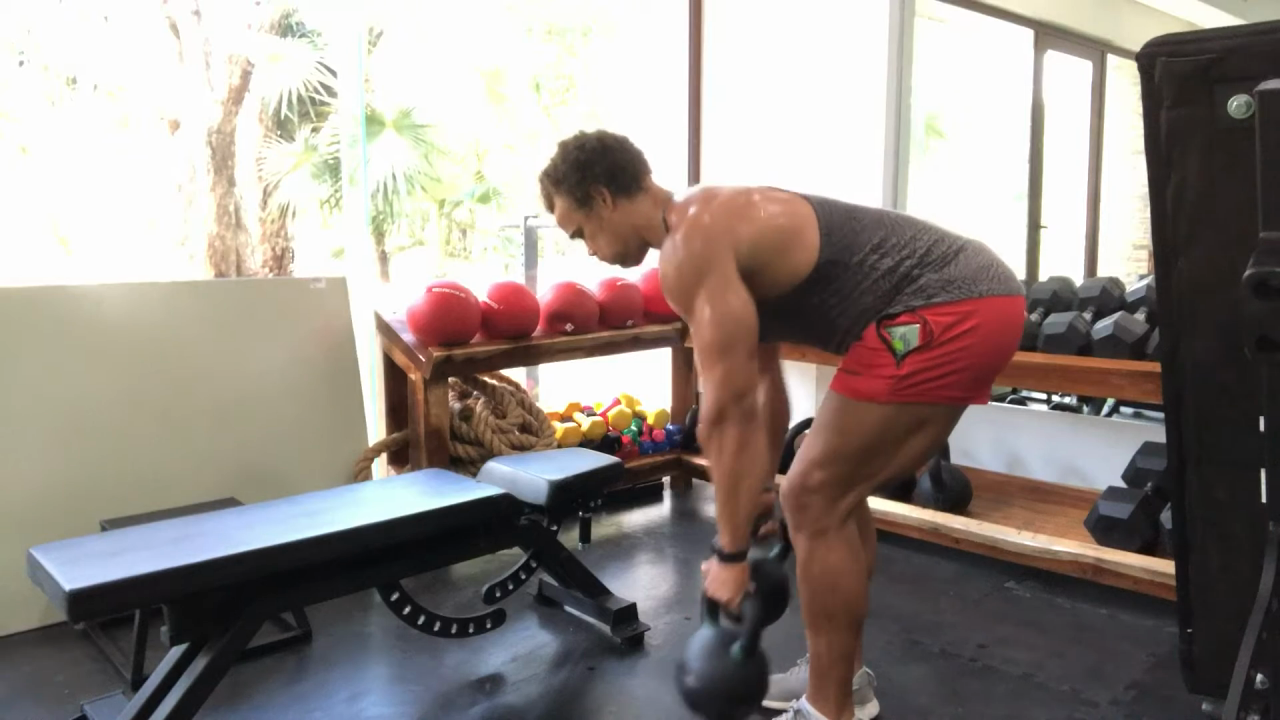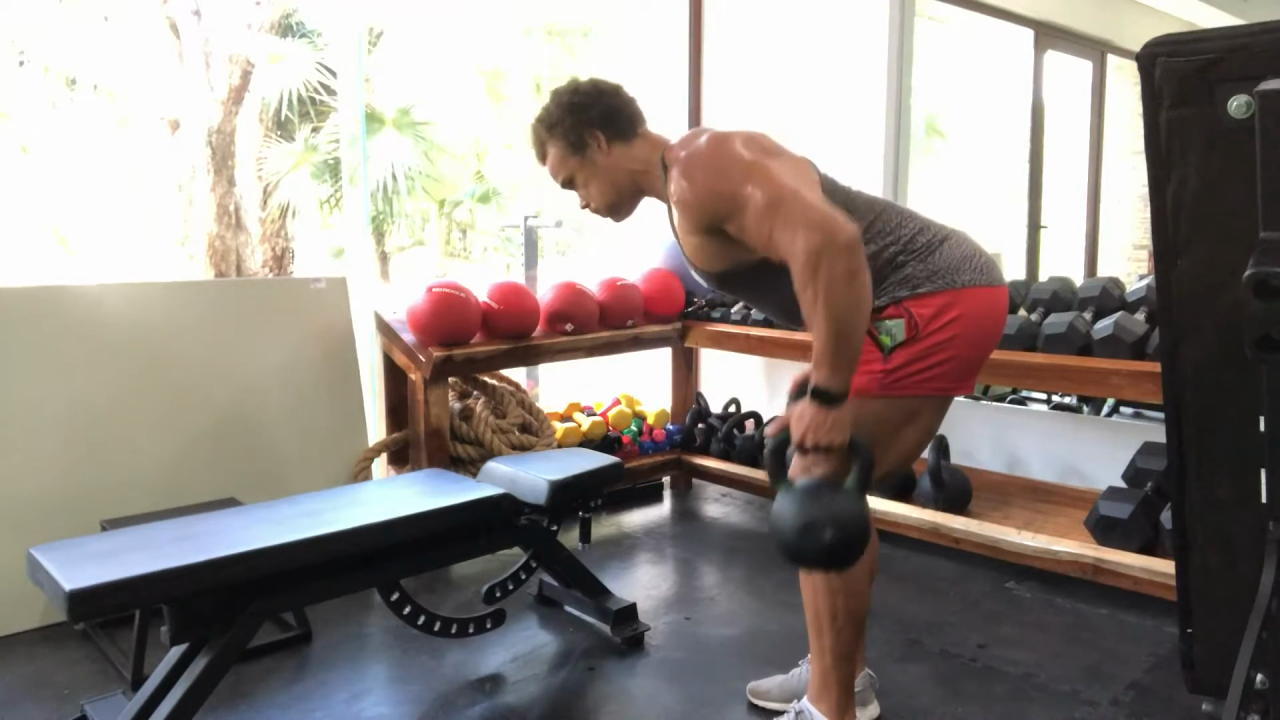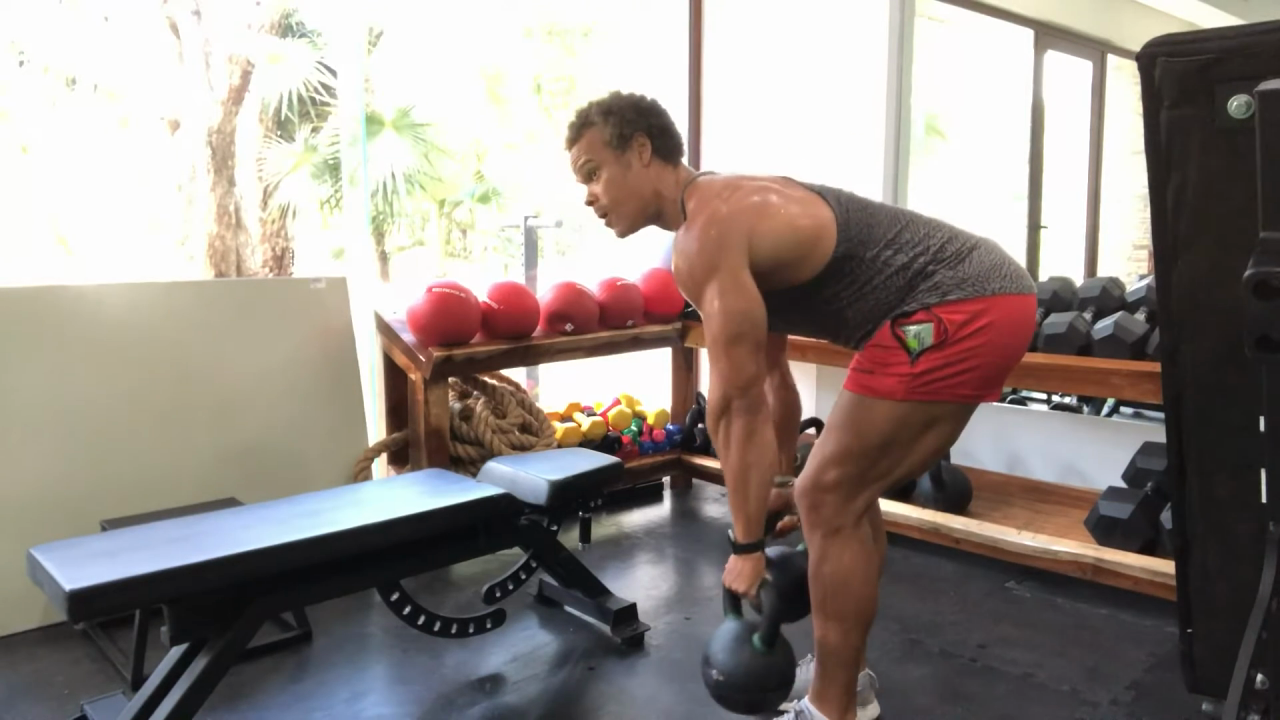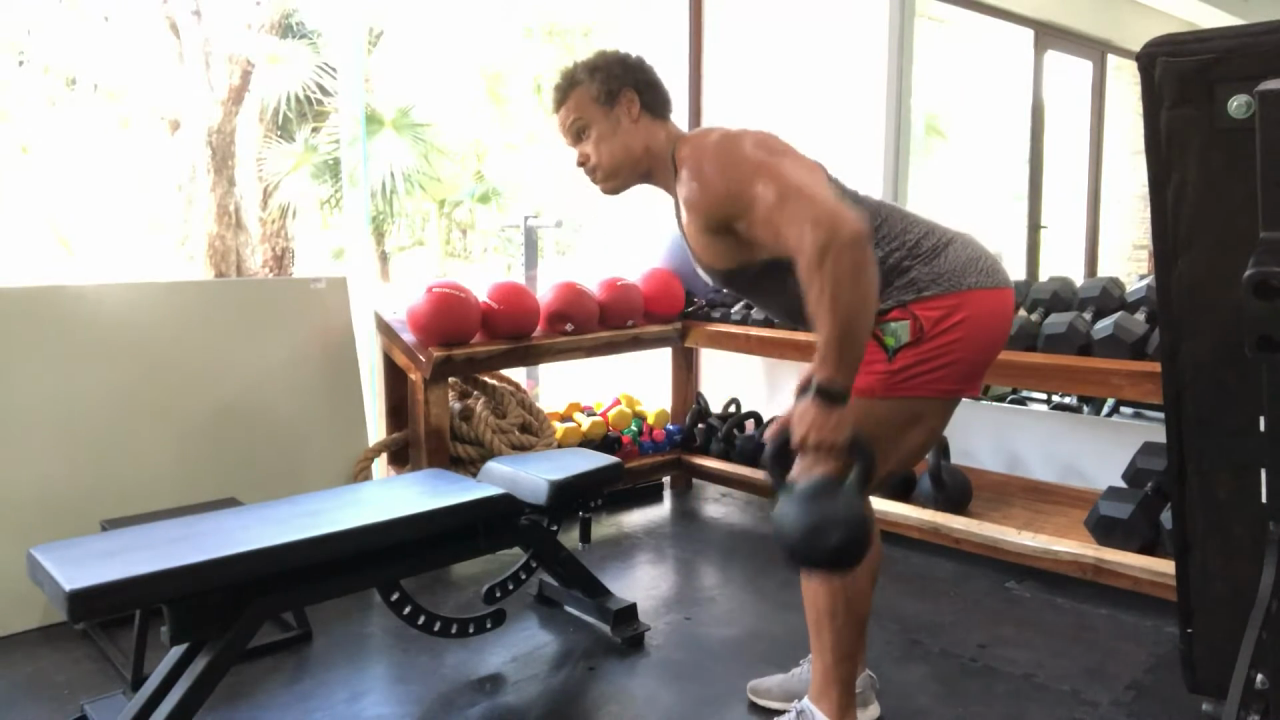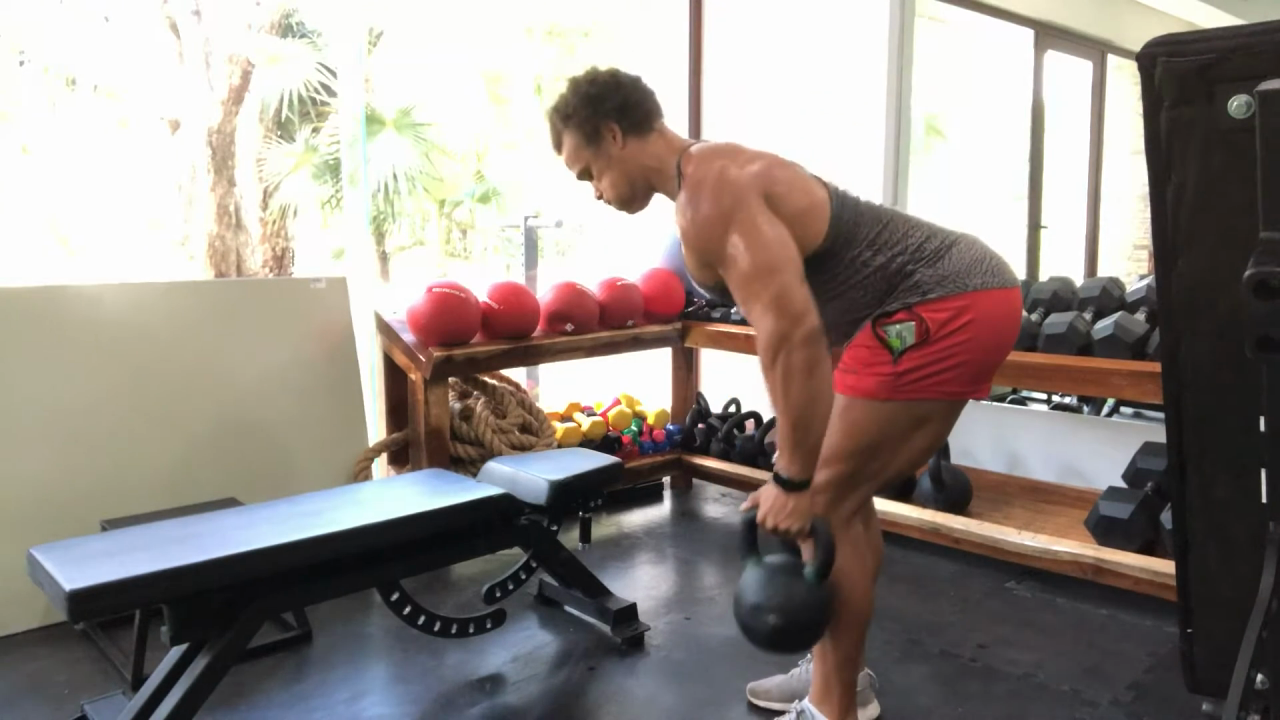
dt=1s
person 1, frame 1
left shoulder: (690, 248)
right shoulder: (708, 226)
left elbow: (726, 412)
right elbow: (759, 384)
left wrist: (730, 552)
right wrist: (755, 497)
left hip: (948, 313)
right hip: (968, 299)
left knee: (815, 501)
right knee: (833, 491)
person 1, frame 2
left shoulder: (698, 173)
right shoulder: (697, 182)
left elbow: (831, 243)
left wrist: (828, 401)
right wrist: (819, 379)
left hip: (933, 301)
right hip: (948, 290)
person 1, frame 3
left shoulder: (704, 238)
right shoulder: (726, 212)
left elbow: (733, 403)
right elbow: (768, 378)
left wrist: (745, 546)
right wrist: (777, 486)
left hip: (959, 310)
right hip: (980, 296)
left knee: (828, 501)
right knee: (843, 493)
person 1, frame 4
left shoulder: (709, 169)
right shoulder: (703, 182)
left elbow: (839, 237)
left wrist: (828, 396)
right wrist: (822, 384)
left hip: (937, 306)
right hip: (956, 295)
person 1, frame 5
left shoulder: (707, 196)
right shoulder: (714, 176)
left elbow: (793, 332)
right elbow: (796, 322)
left wrist: (792, 482)
right wrist: (805, 454)
left hip: (943, 308)
right hip: (965, 294)
left knee: (824, 502)
right knee: (839, 492)
